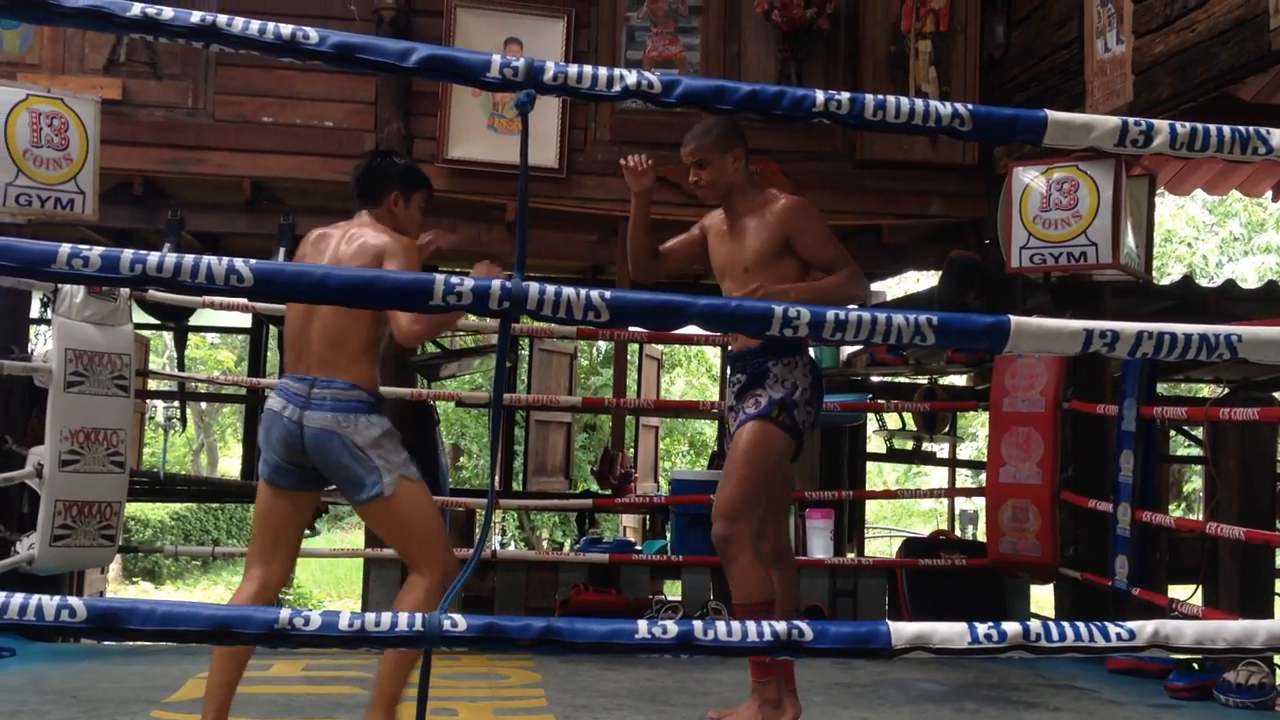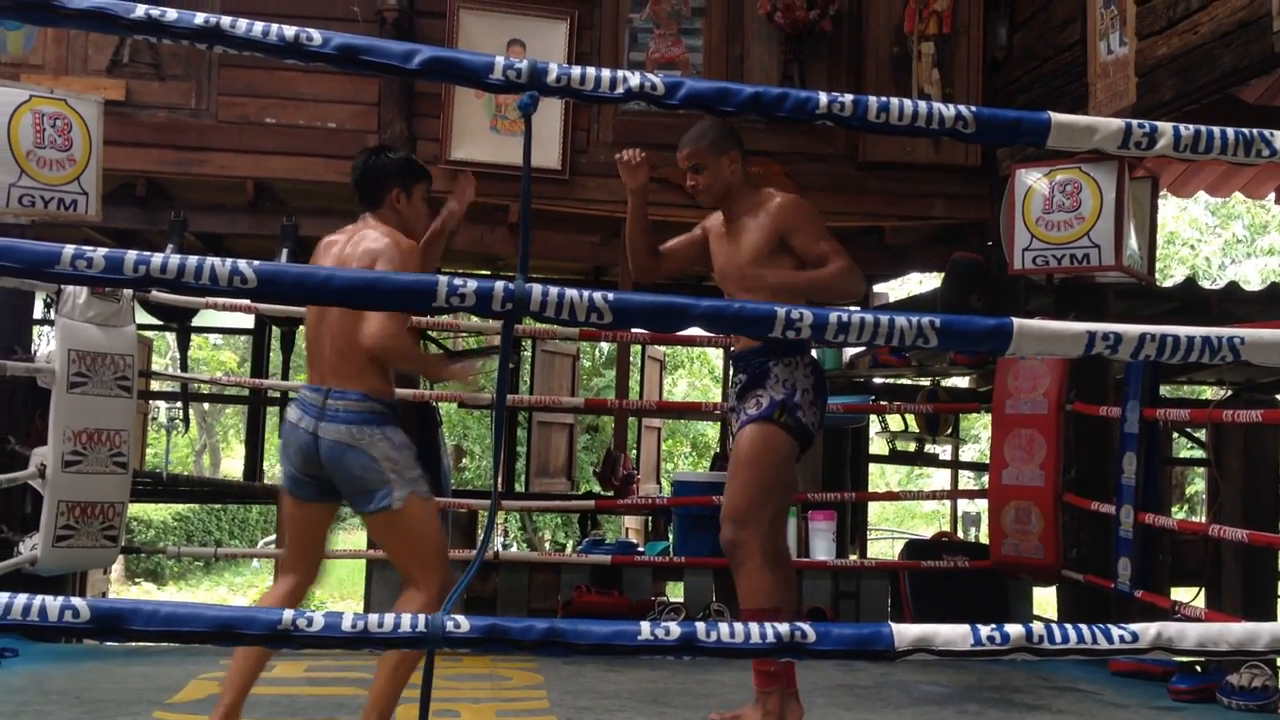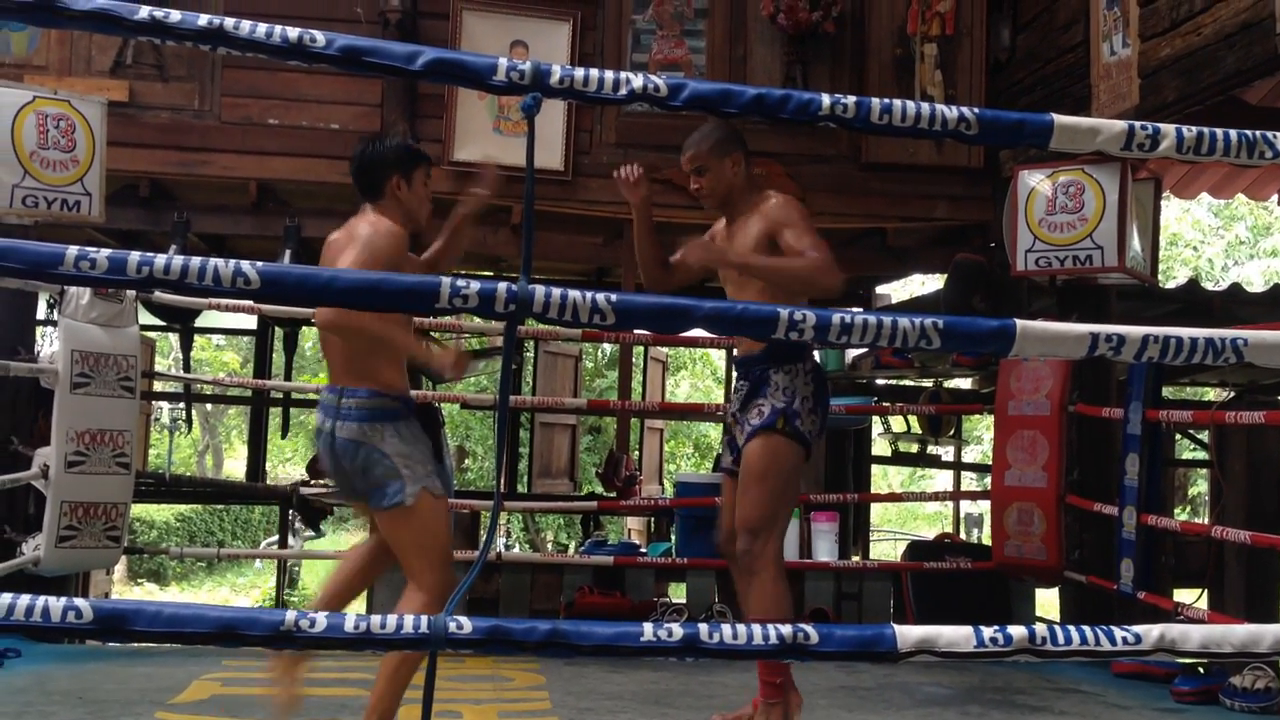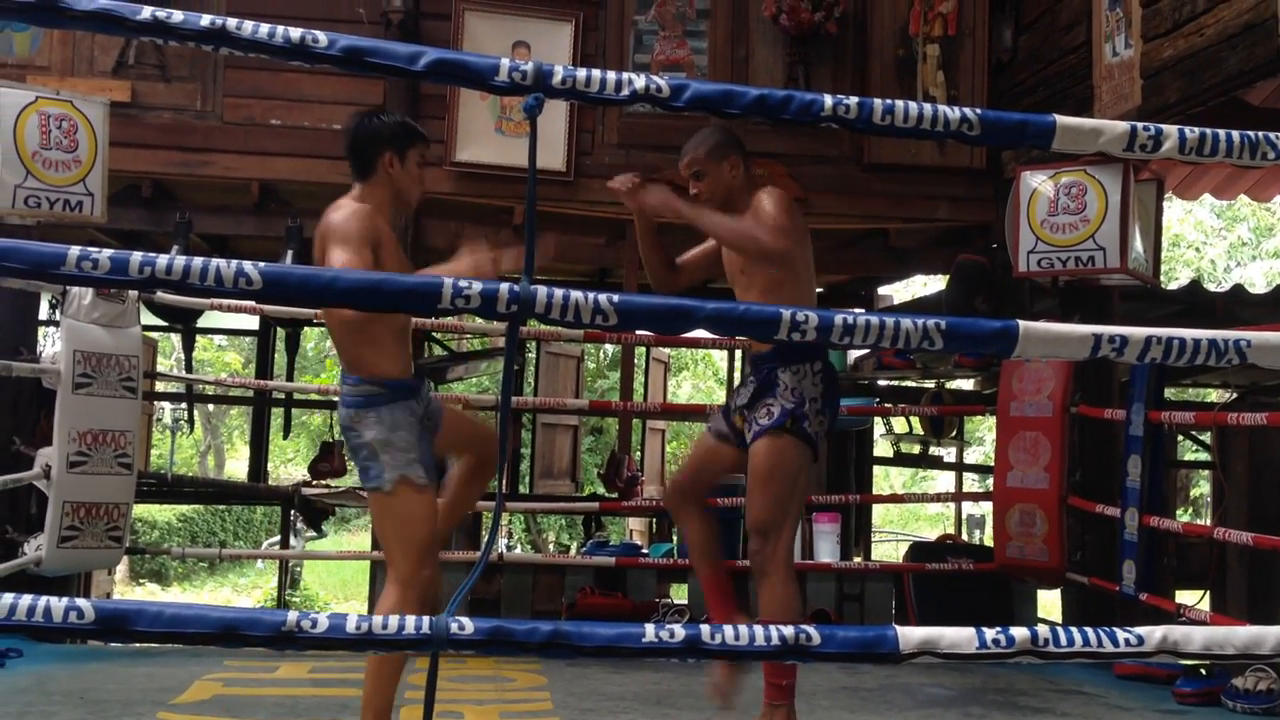
dt=0.1s
person 1, frame 1
left shoulder: (787, 212)
right shoulder: (710, 227)
left elbow: (854, 285)
right elbow: (644, 269)
left wrist: (785, 294)
right wrist: (640, 200)
left hip: (783, 376)
right hip: (743, 381)
left knee: (731, 528)
right knee: (763, 541)
person 1, frame 2
left shoulder: (783, 209)
right shoulder: (712, 229)
left elbow: (851, 281)
right elbow: (645, 270)
left wrist: (774, 282)
right wrist: (636, 197)
left hip: (785, 376)
right hip: (745, 380)
left knee: (739, 533)
right knee: (764, 544)
person 1, frame 3
left shoulder: (778, 209)
right shoulder: (722, 232)
left elbow: (829, 279)
right elbow: (658, 281)
left wrist: (742, 262)
right wrist: (641, 210)
left hip: (787, 382)
right hip: (749, 384)
left knee: (754, 547)
right knee: (738, 543)
person 1, frame 4
left shoulder: (771, 202)
right shoulder: (728, 232)
left elbow: (774, 250)
right elbow: (667, 280)
left wrist: (683, 211)
right wrist: (643, 215)
left hip: (794, 380)
right hip: (758, 382)
left knee: (767, 549)
right knee: (680, 493)
right ankle: (729, 627)
person 2, frame 1
left shoulder: (314, 240)
right shoulder: (393, 244)
right elbow: (410, 329)
left hip: (288, 408)
right hip: (346, 417)
left knee: (263, 580)
right knee: (434, 568)
person 2, frame 2
left shoulder: (330, 245)
right shoulder: (395, 245)
right elbow: (378, 336)
left wrist: (449, 221)
right wrist: (436, 365)
left hip: (306, 418)
right hip: (361, 429)
left knee: (292, 581)
right knee: (429, 583)
person 2, frame 3
left shoulder: (345, 237)
right shoulder: (385, 233)
left elbow: (423, 271)
right elbow: (337, 307)
left wrist: (468, 212)
right wrist: (423, 351)
left hip: (344, 416)
right hip: (377, 422)
left knee: (381, 546)
right knee: (434, 583)
left ankle: (295, 648)
person 2, frame 4
left shoulder: (370, 218)
right shoulder: (350, 217)
left elbow: (407, 283)
right elbow: (350, 303)
left wrist: (473, 266)
right wrist: (448, 272)
left hip: (394, 397)
right hip: (380, 406)
left knee: (488, 443)
right knee: (411, 576)
